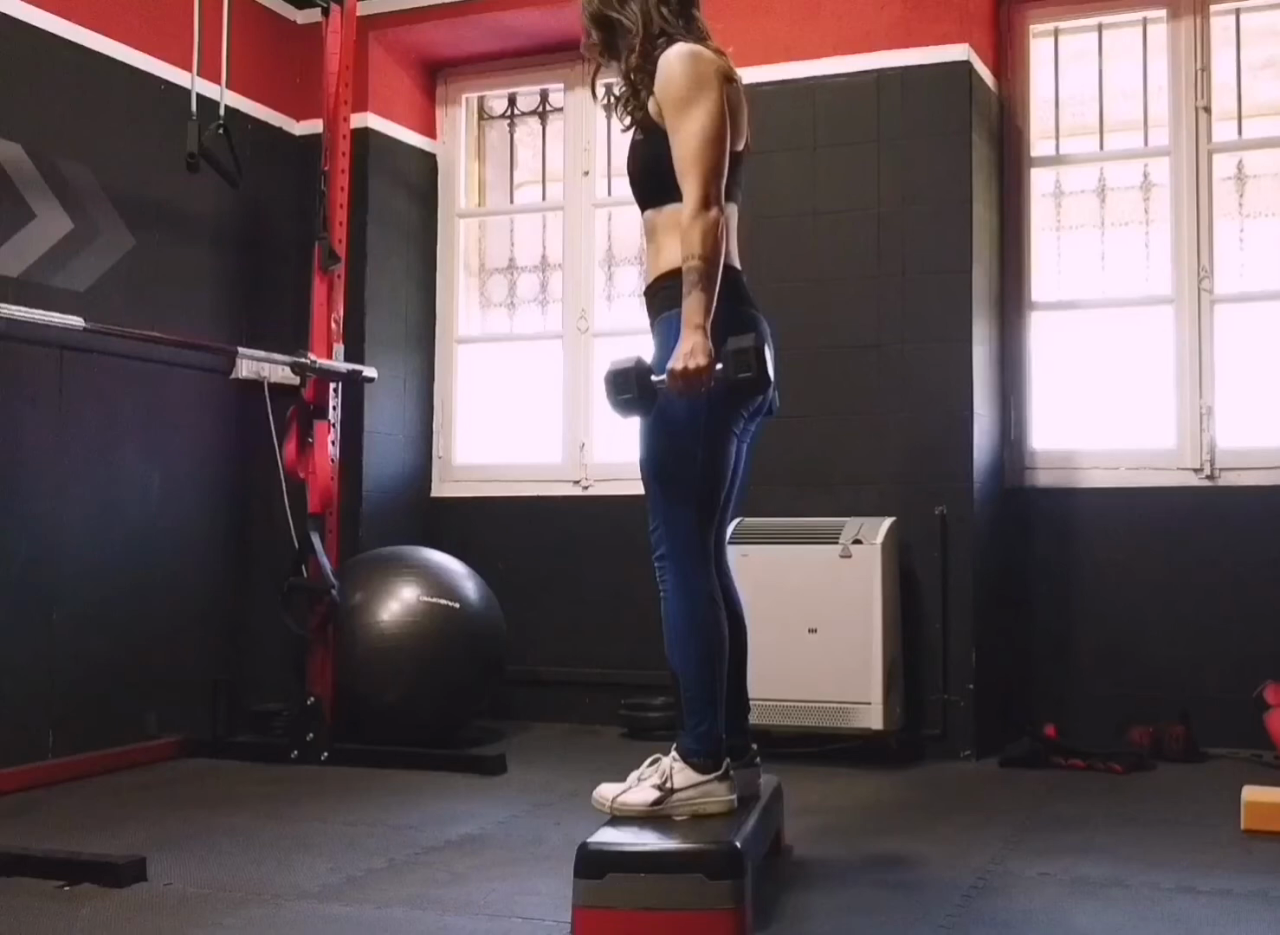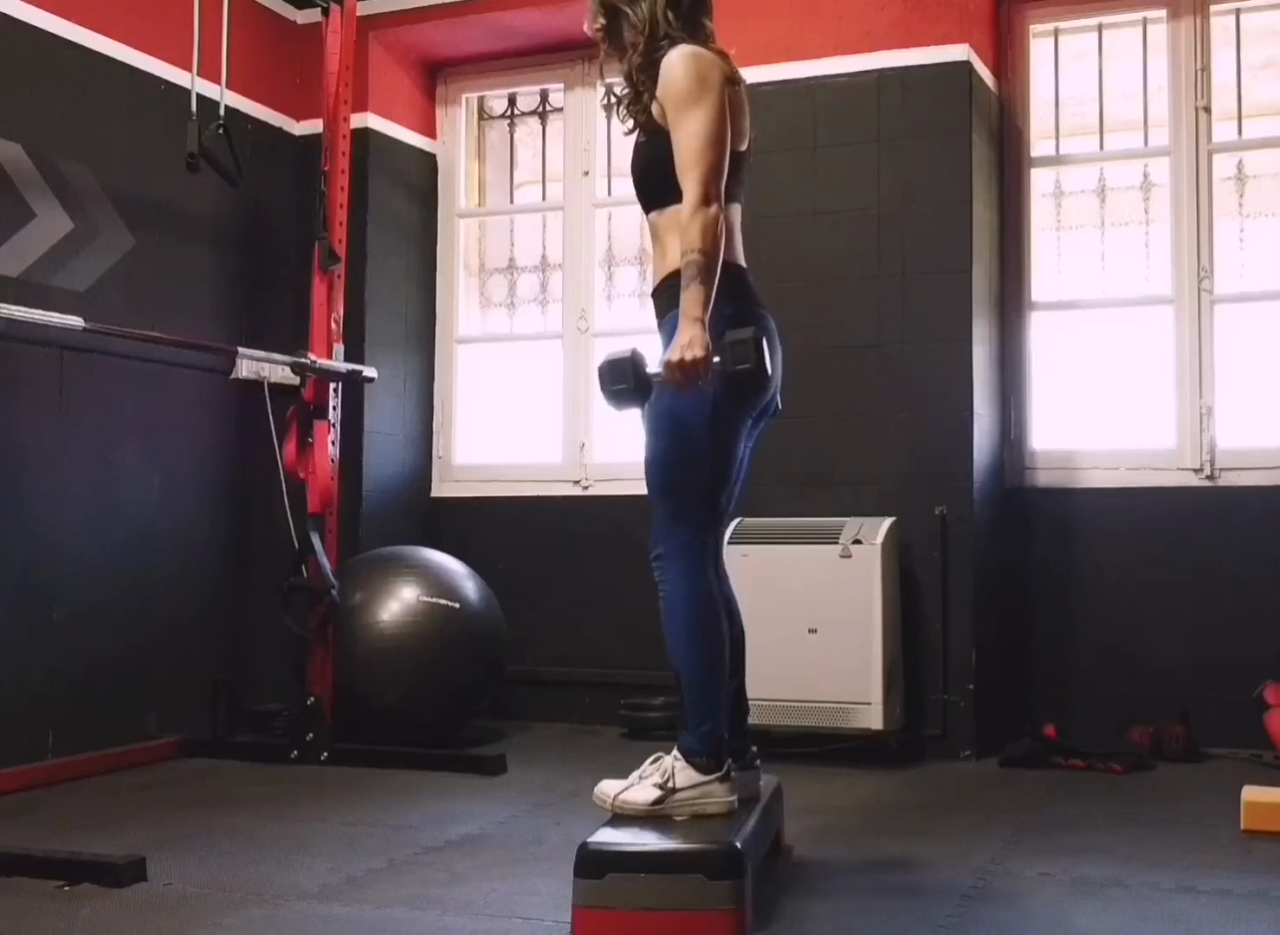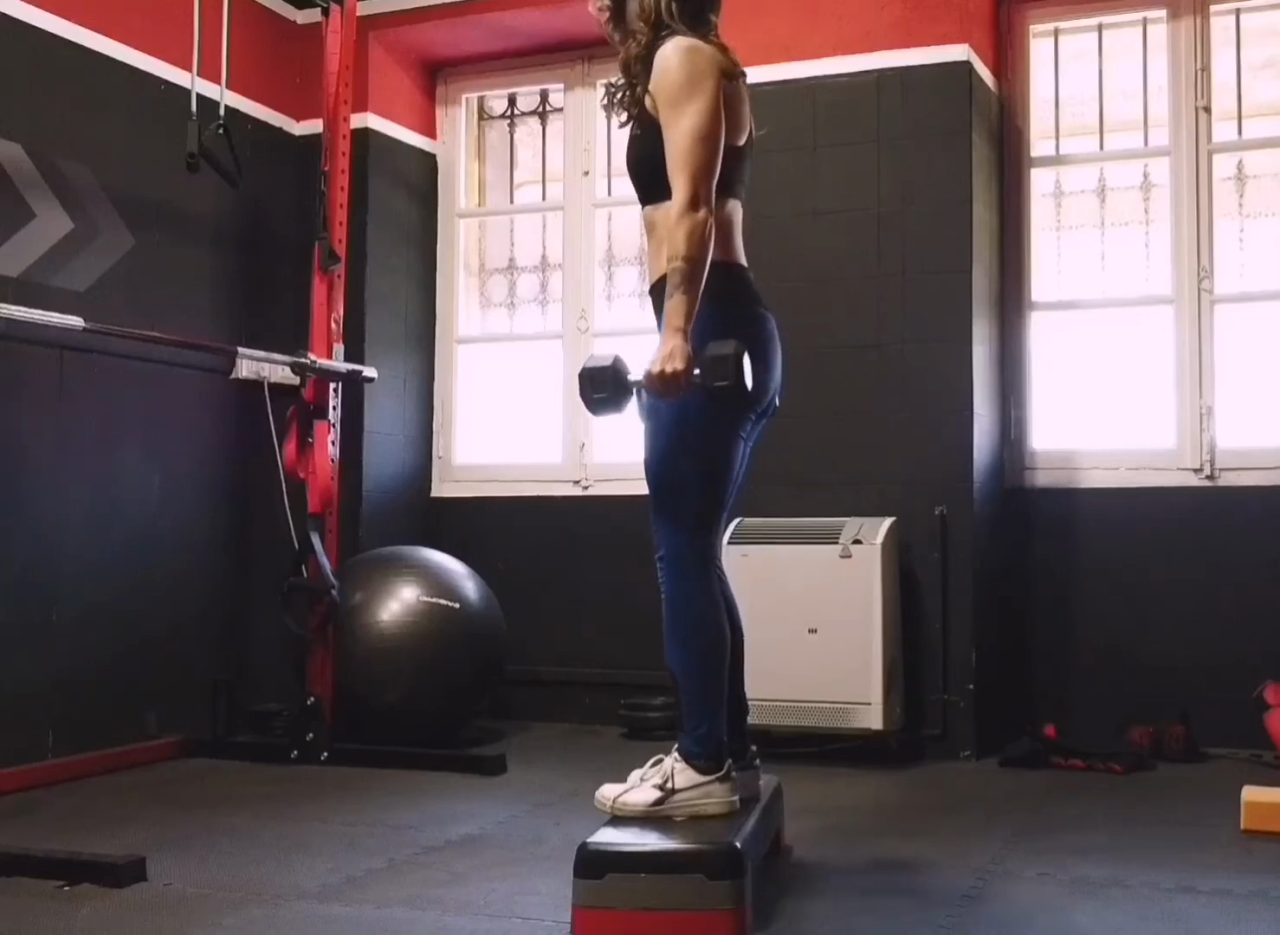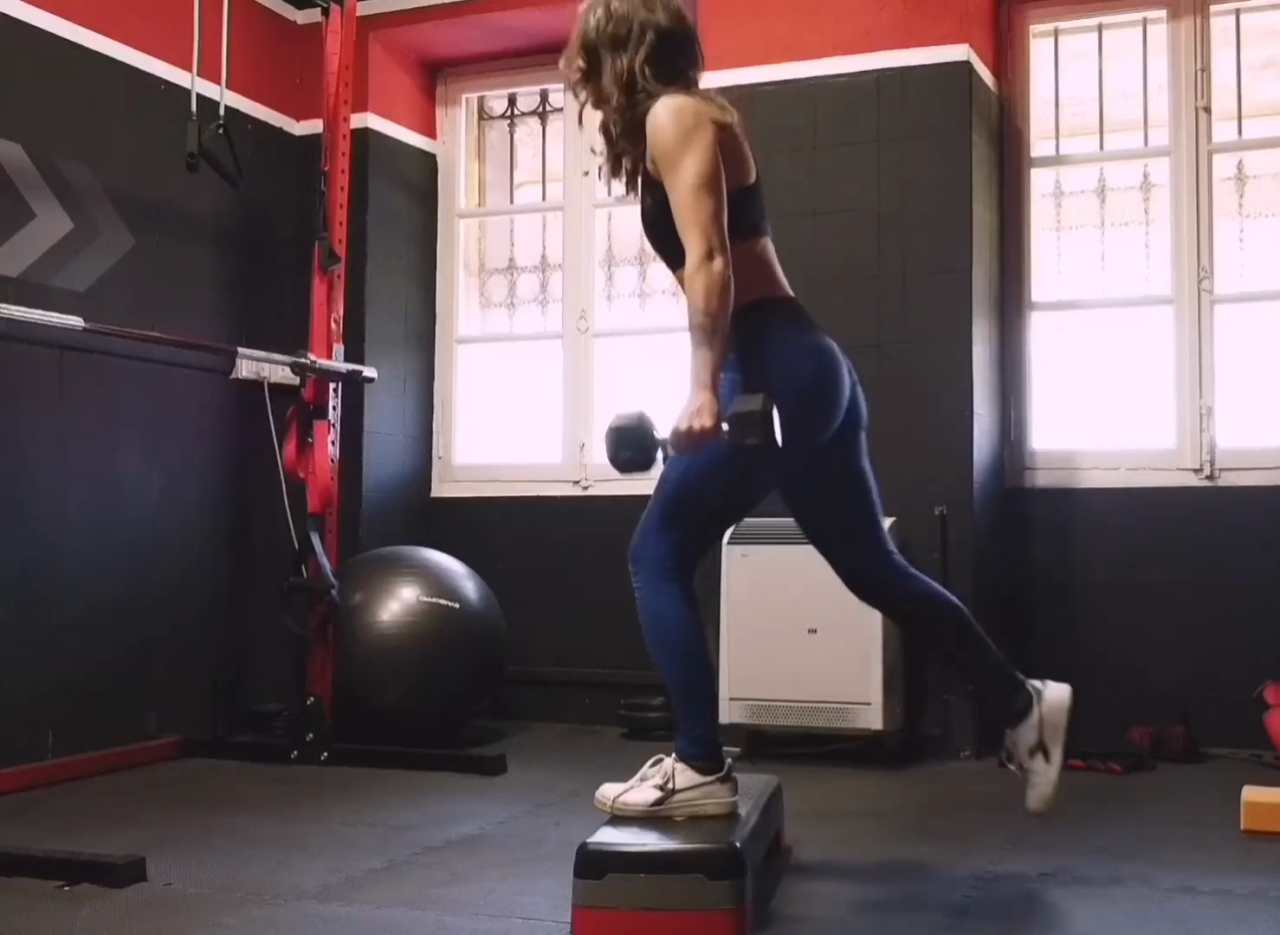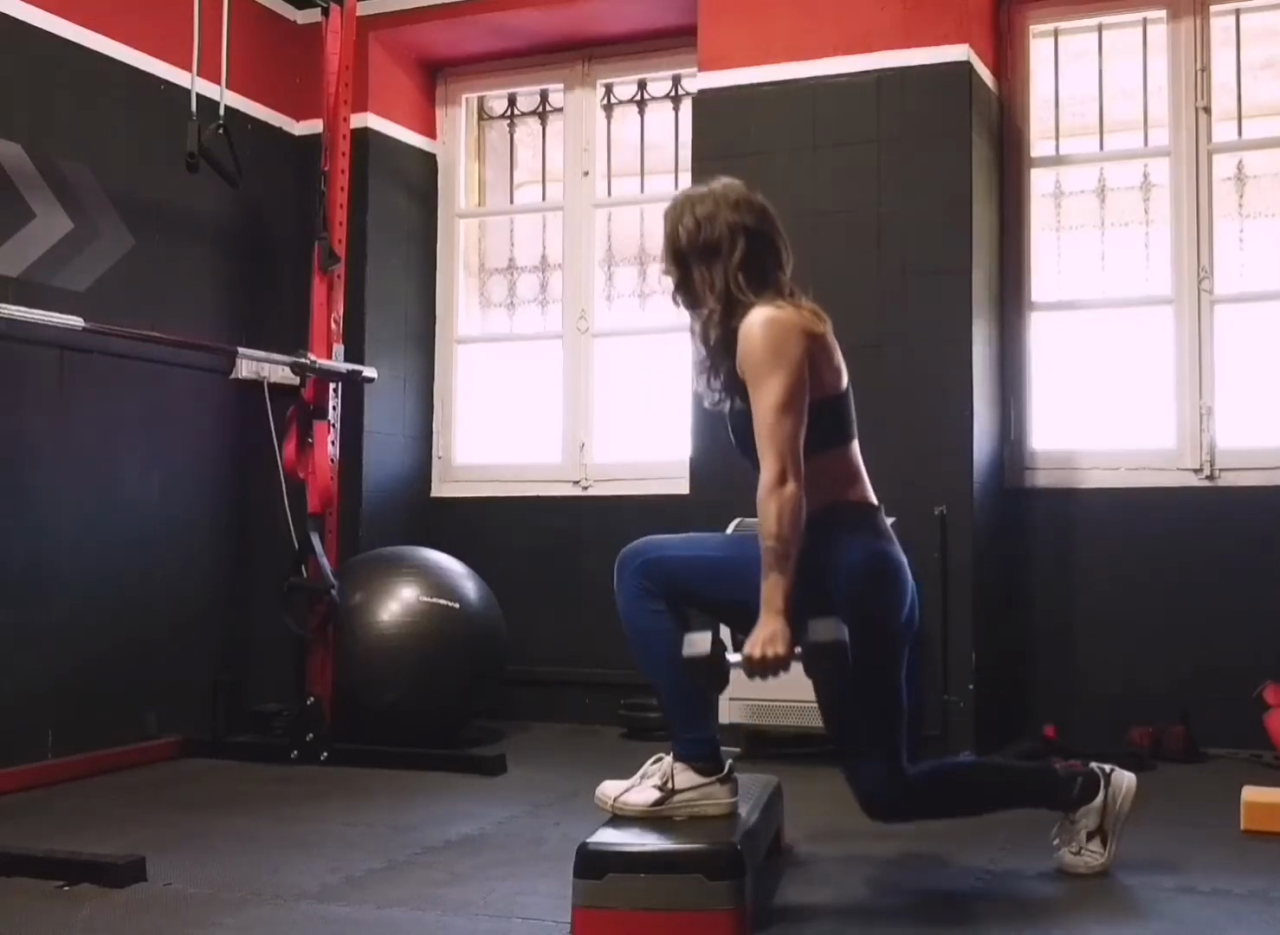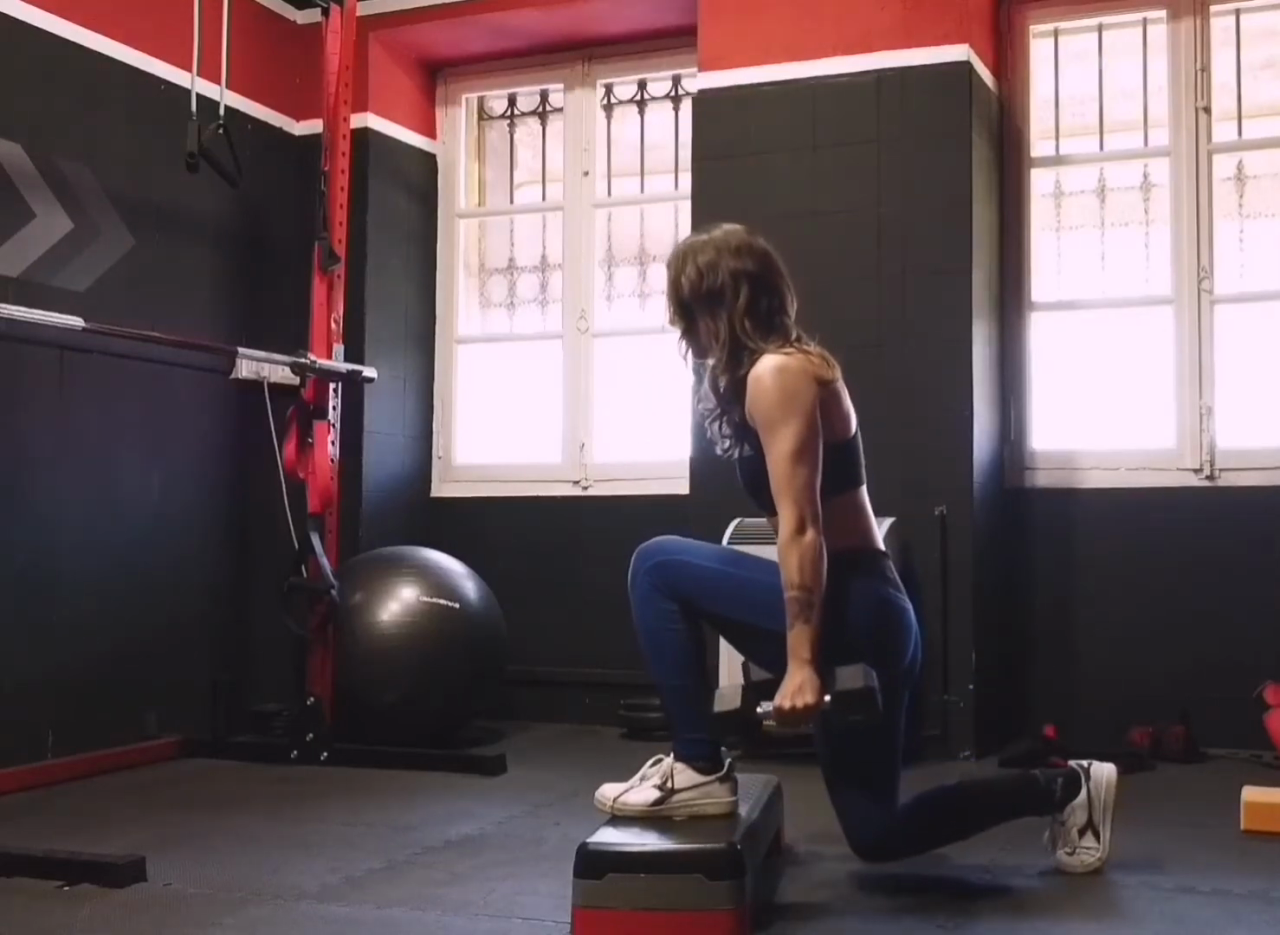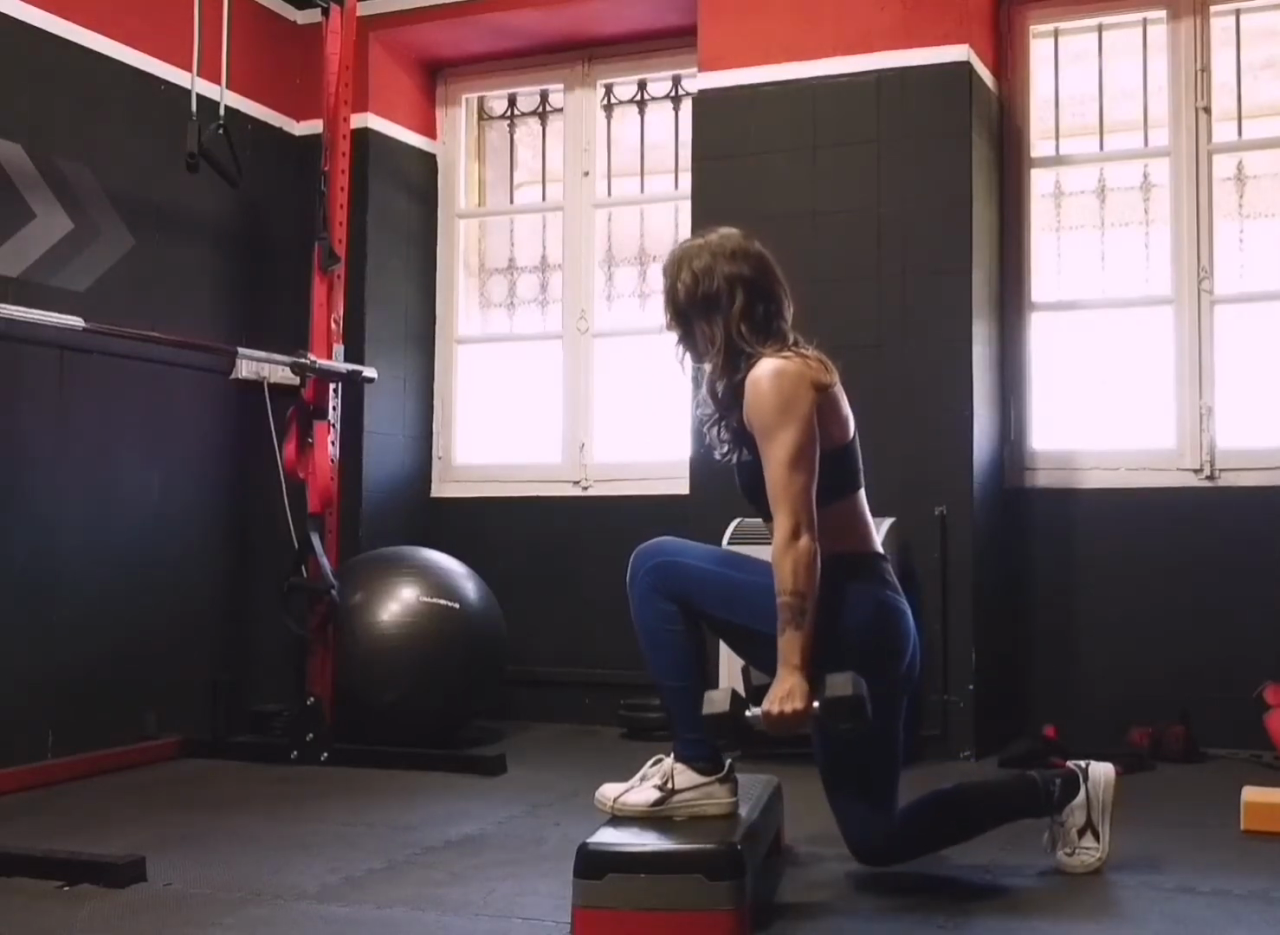
dt=0.5s
person 1, frame 1
right shoulder: (680, 74)
left elbow: (703, 208)
left wrist: (694, 332)
left hip: (702, 332)
right hip: (716, 333)
left knee: (680, 553)
right knee: (701, 554)
left ankle: (701, 764)
right ankle: (730, 750)
person 1, frame 2
right shoulder: (686, 75)
left elbow: (703, 206)
left wrist: (693, 321)
left hip: (712, 330)
right hip: (725, 333)
left knee: (679, 550)
right knee: (695, 551)
left ankle: (705, 764)
right ankle: (728, 752)
person 1, frame 3
right shoulder: (689, 66)
left elbow: (693, 208)
left wrist: (676, 332)
left hip: (714, 330)
right hip: (728, 332)
left knee: (681, 552)
right knee: (694, 552)
left ankle: (705, 766)
right ankle: (728, 751)
person 1, frame 4
left shoulder: (672, 114)
right shoulder: (688, 118)
left elbow: (708, 262)
left wrist: (704, 388)
right wrist: (716, 380)
left hip: (773, 366)
right hip: (805, 367)
left knee: (660, 554)
right knee: (870, 567)
left ankle: (699, 770)
right ankle: (1022, 706)
person 1, frame 5
left shoulder: (766, 325)
right shoulder: (782, 320)
left elbow: (782, 481)
left wrist: (773, 612)
left hip: (841, 564)
right hip: (859, 565)
left knee: (643, 571)
right knee: (886, 786)
left ankle: (696, 772)
right ankle: (1083, 788)
person 1, frame 6
left shoulder: (776, 373)
right shoulder: (790, 364)
left elbow: (801, 529)
left wrist: (801, 663)
left hip: (850, 611)
right hip: (861, 606)
left knee: (659, 568)
right knee: (880, 833)
left ankle: (697, 771)
right ankle: (1066, 788)
person 1, frame 7
left shoulder: (774, 377)
right shoulder: (785, 369)
left elbow: (797, 537)
left wrist: (789, 669)
left hip: (848, 613)
right hip: (858, 610)
left knee: (657, 568)
right knee: (876, 836)
left ankle: (698, 772)
right ankle: (1066, 788)
